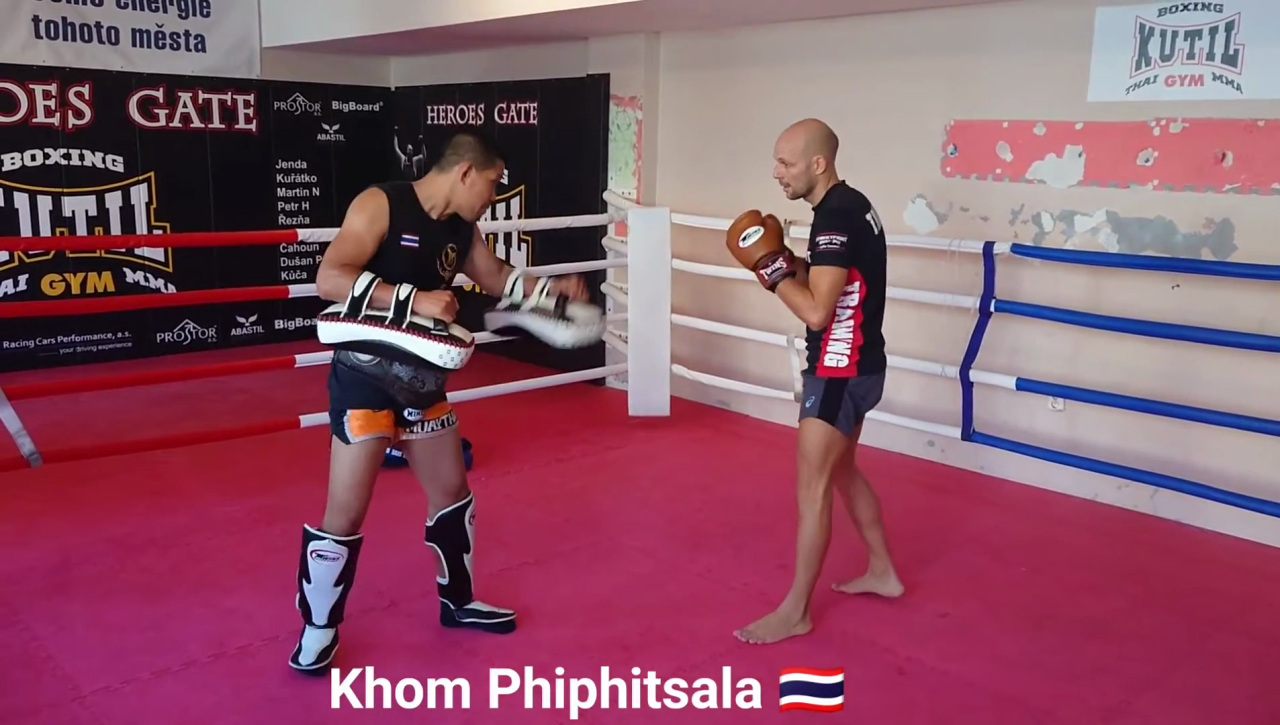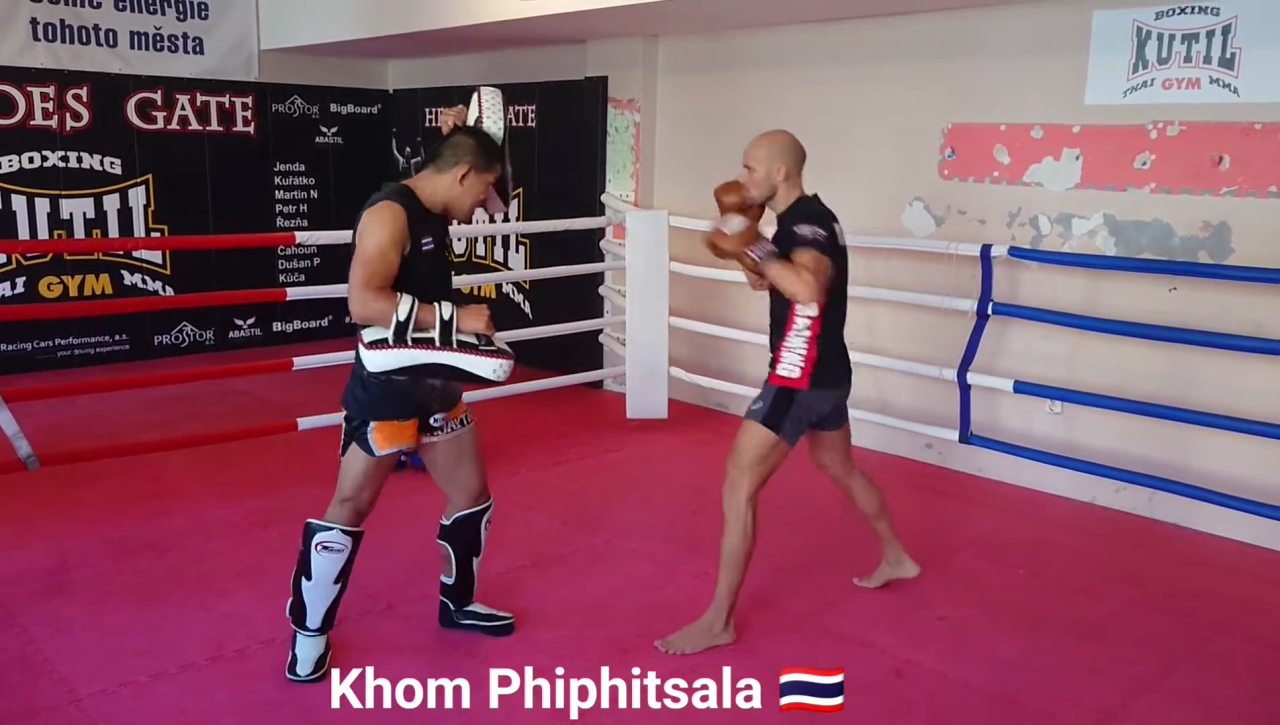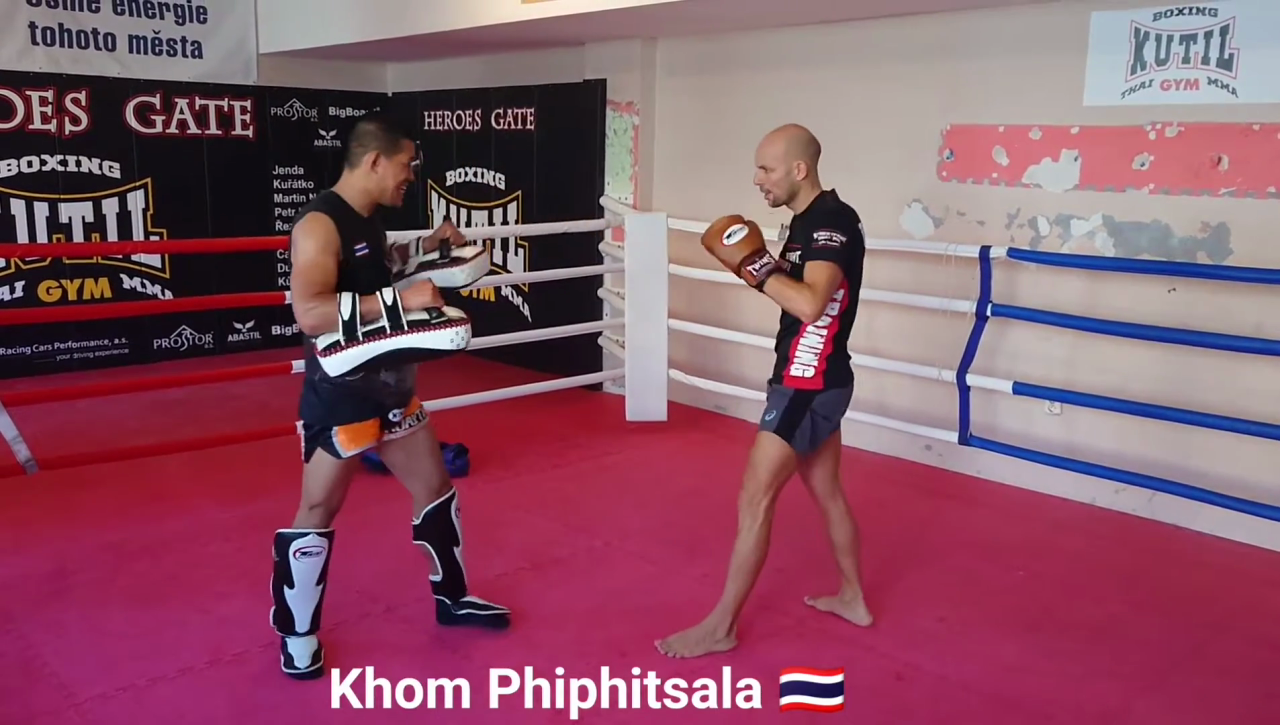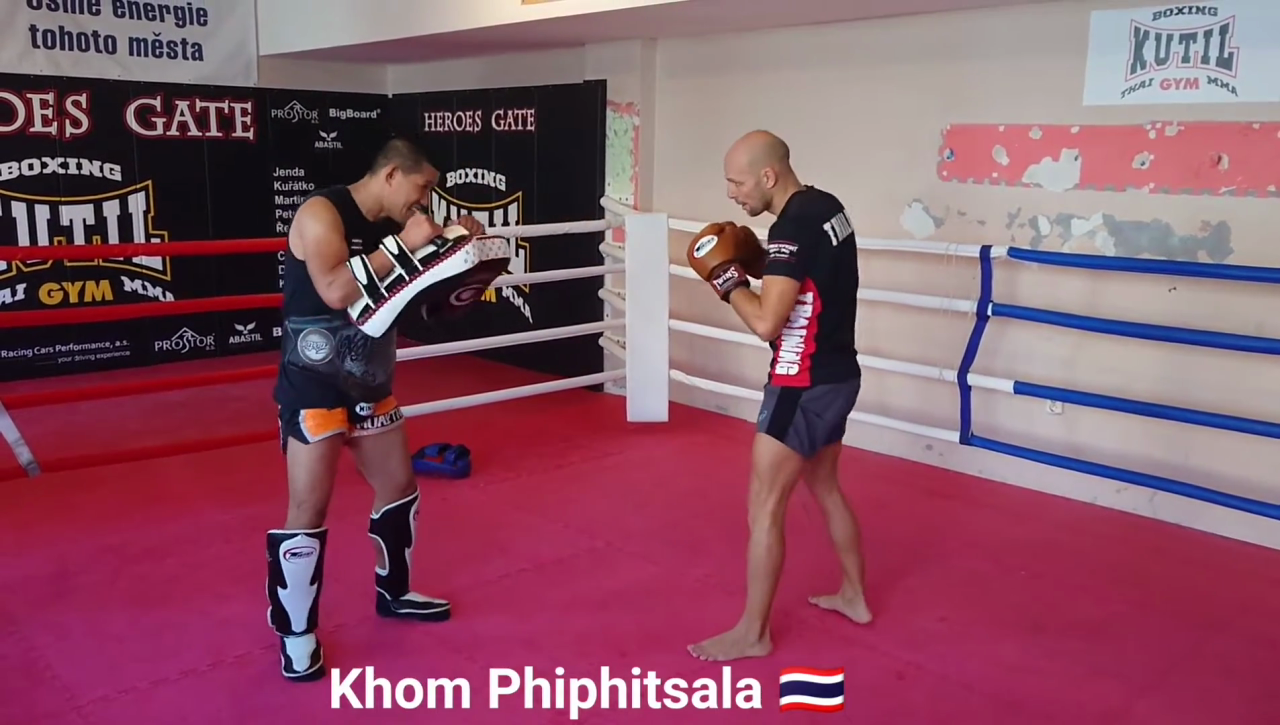
dt=0.5s
person 1, frame 1
left shoulder: (460, 226)
right shoulder: (379, 204)
left elbow: (495, 277)
right elbow: (331, 278)
left wrist: (546, 288)
right wrist: (412, 300)
left hip: (423, 385)
right hip: (365, 384)
left knee: (452, 495)
right knee: (345, 515)
left ankle: (458, 601)
right ankle: (319, 627)
person 1, frame 2
left shoulder: (429, 207)
right shoulder: (389, 214)
left elbow: (473, 192)
right elbow: (365, 304)
left wrist: (463, 136)
right wrist: (455, 316)
left hip: (435, 388)
right hip: (385, 392)
left knee: (473, 496)
right knee: (349, 511)
left ankle: (457, 602)
right ankle: (309, 630)
person 1, frame 3
left shoulder: (367, 219)
right shoulder: (319, 225)
right elbow: (311, 314)
left wrist: (426, 247)
right wrist: (400, 299)
left hip: (391, 388)
right hip: (338, 396)
left knee: (435, 489)
right knee: (318, 514)
left ankle: (451, 598)
right ankle: (296, 632)
person 1, frame 4
left shoulder: (384, 228)
right shoulder: (321, 212)
right elbow: (337, 289)
right wrist: (403, 246)
left hip: (371, 386)
right hip: (314, 388)
left knee: (399, 489)
right knee: (308, 512)
left ankle: (393, 593)
right ankle: (296, 632)
person 2, frame 1
left shoulder: (837, 219)
right shoulder: (847, 205)
left elbow: (816, 312)
left wrist: (767, 266)
right wrist: (782, 257)
left hip: (841, 371)
right hip: (856, 365)
left knee: (812, 489)
right knee: (842, 471)
left ankle: (796, 611)
right ankle: (882, 570)
person 2, frame 2
left shoulder: (809, 221)
right shoulder: (794, 219)
left elbow: (808, 289)
right elbow: (769, 278)
left wrist: (752, 247)
right wrist: (737, 240)
left hip: (798, 382)
right hip: (825, 378)
left knee: (738, 491)
right knee: (841, 470)
left ankle: (717, 621)
right ankle: (896, 557)
person 2, frame 3
left shoulder: (830, 222)
right shoulder: (812, 219)
left elbow: (810, 305)
left wrist: (753, 265)
right wrist: (758, 263)
left hip: (807, 386)
right hip: (823, 381)
left knee: (755, 501)
right knee: (827, 493)
left ankle: (720, 626)
right ankle: (852, 598)
person 2, frame 4
left shoulder: (793, 227)
right shoulder: (827, 207)
left elbow: (766, 322)
left wrist: (725, 278)
right wrist: (757, 266)
left hip: (803, 385)
right hip: (838, 377)
left knee: (763, 507)
right knee: (825, 489)
left ankle: (752, 632)
right ankle: (854, 596)
